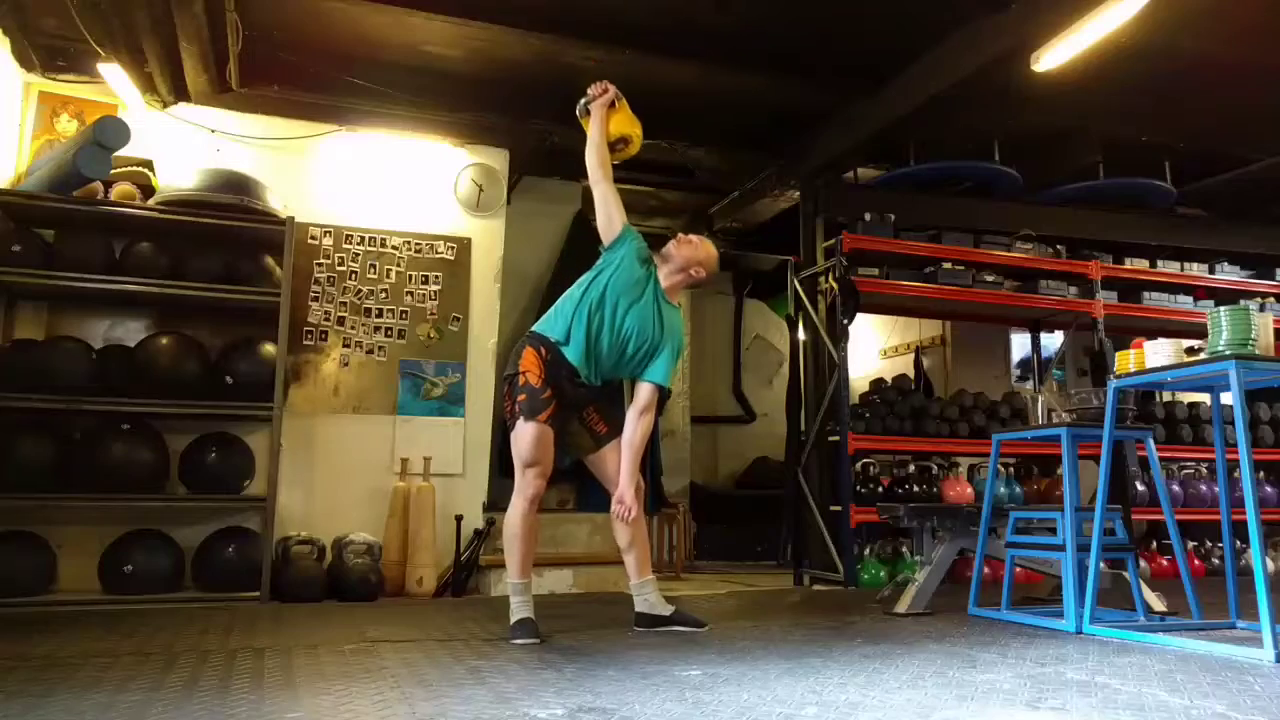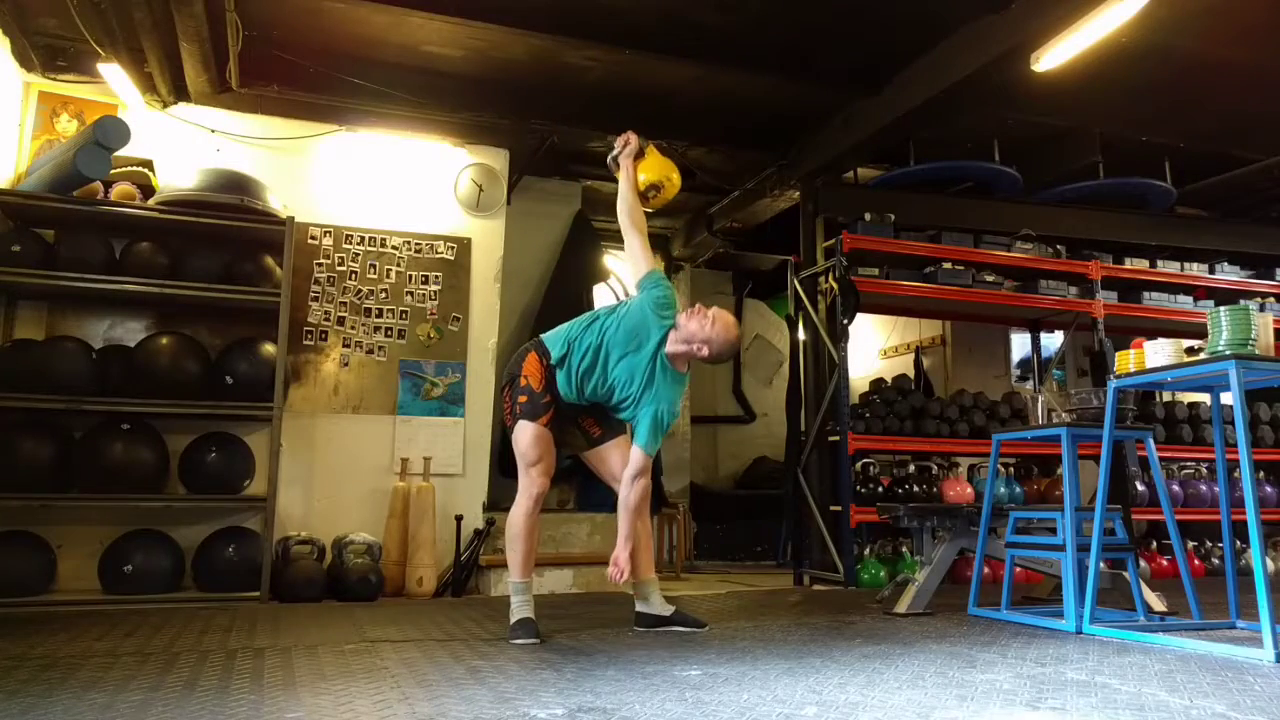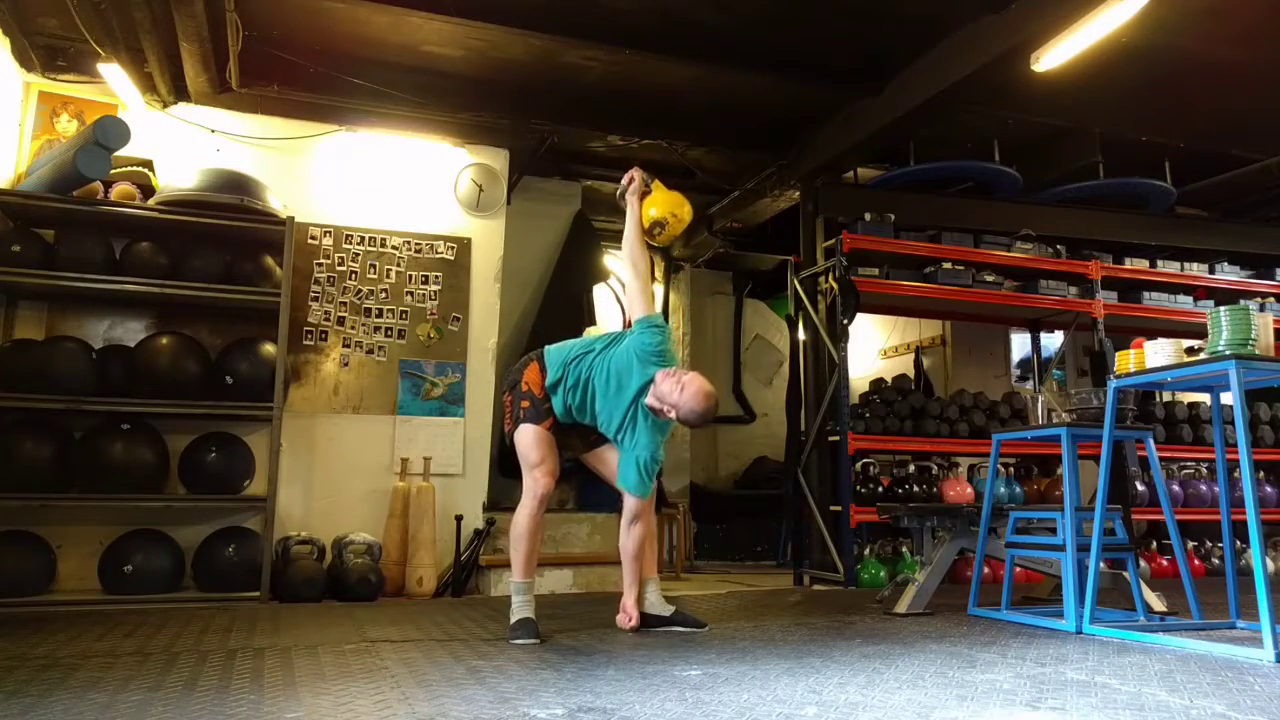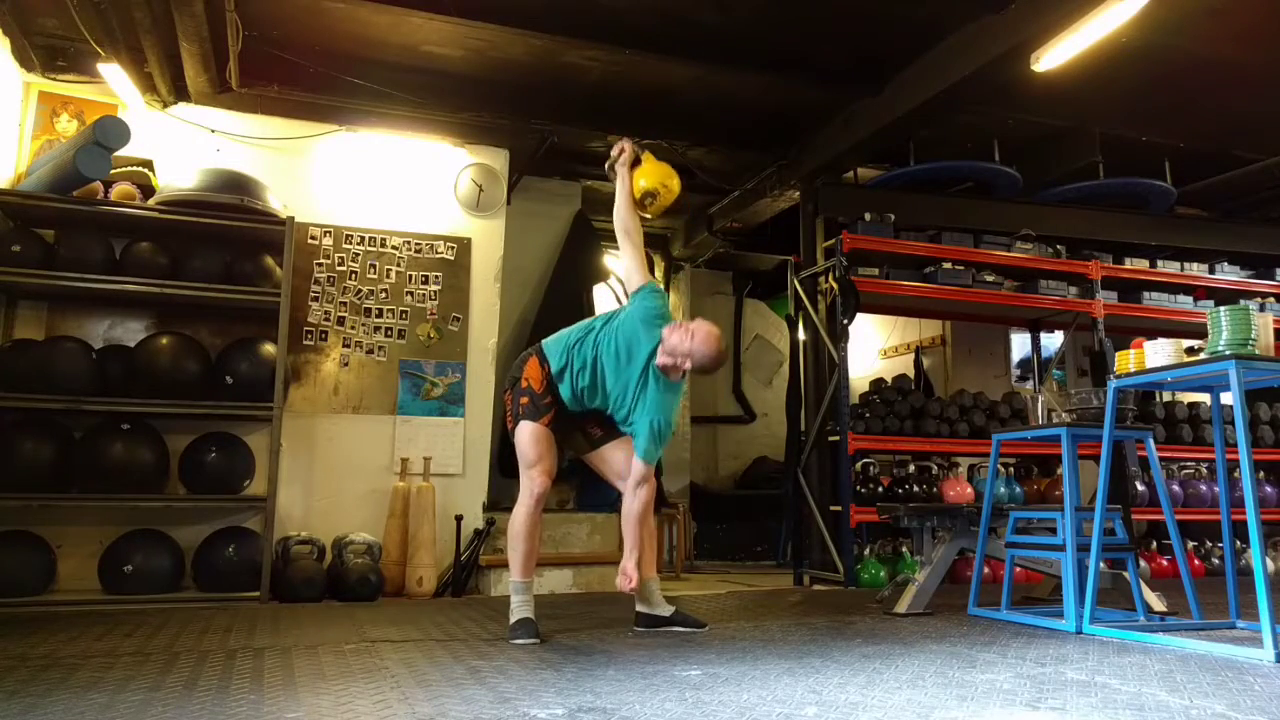
dt=0.7s
person 1, frame 1
left shoulder: (671, 332)
right shoulder: (631, 257)
left elbow: (642, 407)
right elbow: (600, 178)
left wrist: (626, 478)
right wrist: (599, 112)
left hip: (589, 387)
right hip: (540, 361)
left knee: (632, 490)
right knee: (531, 485)
left ankle: (649, 604)
right ankle: (521, 610)
person 1, frame 2
left shoulder: (665, 395)
right shoulder: (659, 307)
left elbow: (637, 473)
right elbow: (633, 229)
left wrist: (623, 546)
right wrist: (627, 163)
left hip: (584, 402)
right hip: (539, 369)
left knee: (635, 487)
right knee: (535, 486)
left ankle: (650, 605)
right ankle: (520, 610)
person 1, frame 3
left shoulder: (646, 439)
right shoulder: (654, 349)
left elbow: (634, 517)
right elbow: (636, 272)
left wrist: (631, 596)
right wrist: (634, 203)
left hip: (579, 413)
right hip: (538, 381)
left knee: (642, 492)
right knee: (540, 486)
left ankle: (652, 603)
right ankle: (521, 609)
person 1, frame 4
left shoulder: (658, 407)
right shoulder: (652, 316)
left elbow: (637, 485)
right elbow: (629, 240)
left wrist: (632, 557)
right wrist: (625, 170)
left hip: (585, 406)
right hip: (540, 375)
left knee: (644, 483)
right knee: (537, 484)
left ankle: (651, 602)
right ankle: (520, 609)
